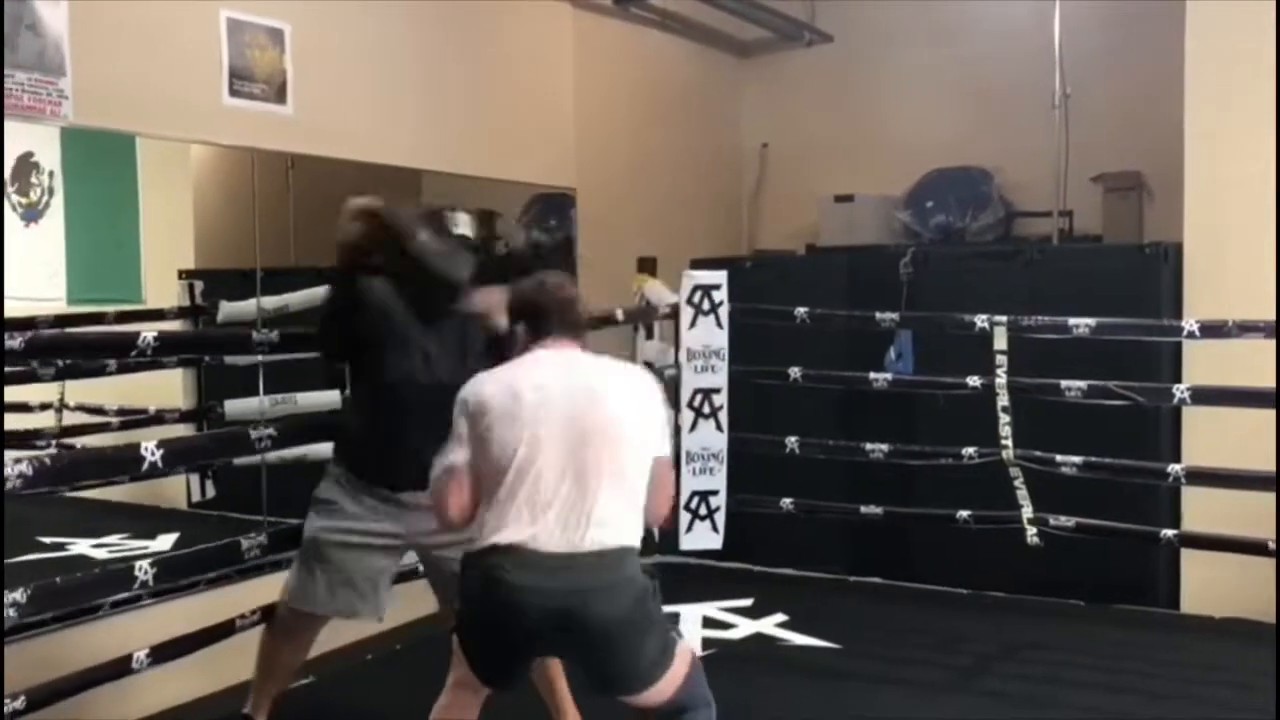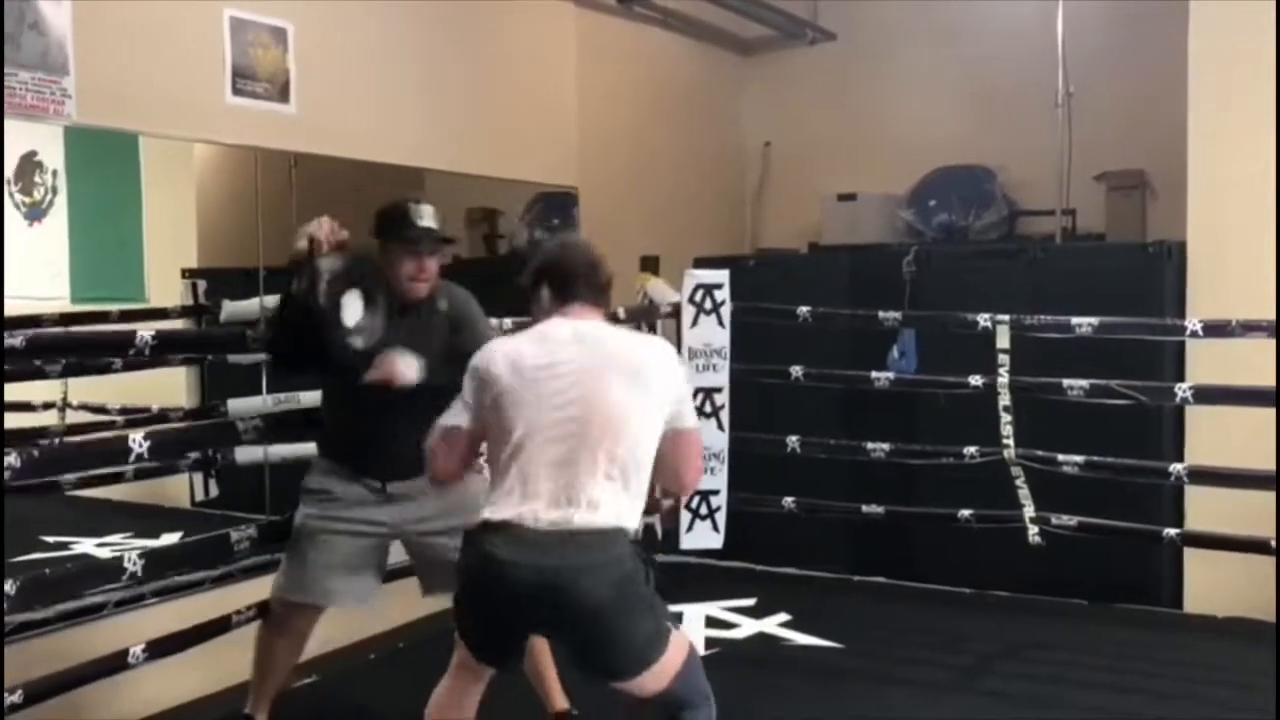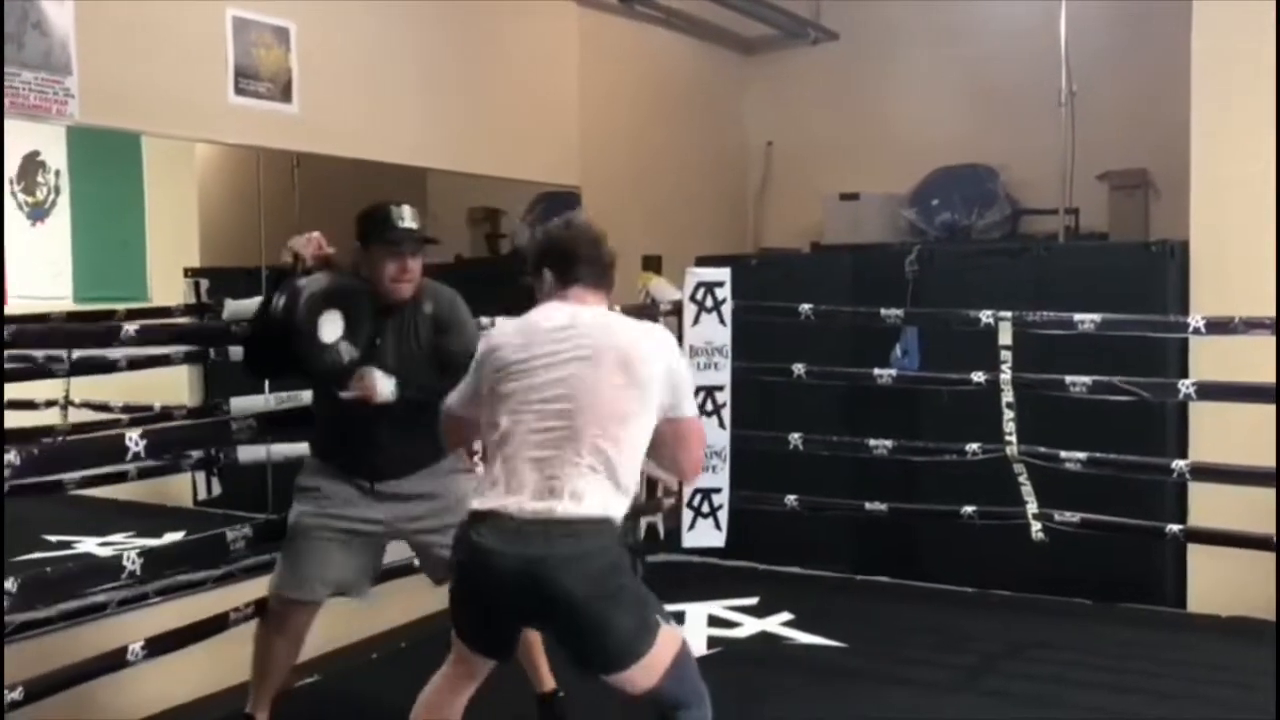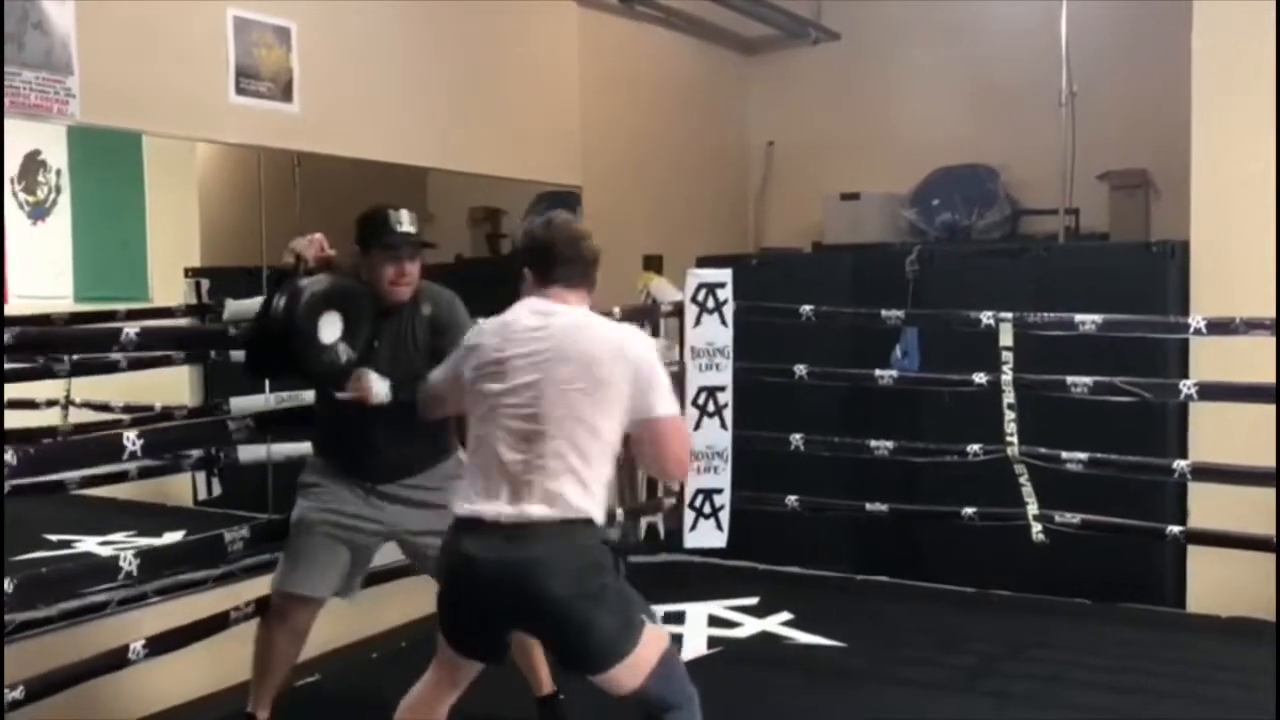
dt=0.1s
person 1, frame 1
left shoulder: (481, 317)
right shoulder: (373, 300)
right elbow: (334, 343)
right wrist: (350, 256)
right hip: (362, 494)
right knee: (299, 614)
person 1, frame 2
left shoulder: (454, 305)
right elbow: (285, 356)
left wrist: (416, 372)
left hip: (440, 480)
right hip: (347, 483)
right knee: (293, 605)
person 1, frame 3
left shoulder: (440, 304)
right elbow: (261, 362)
left wrist: (394, 388)
left hip: (431, 476)
right hip: (340, 482)
right knee: (289, 603)
person 1, frame 4
left shoulder: (440, 307)
right elbow: (260, 360)
left wrist: (389, 390)
left hip: (432, 479)
right hip: (342, 482)
right knee: (291, 601)
person 2, frame 1
left shoulder: (484, 390)
right shoulder: (639, 385)
left elbow: (452, 510)
right elbow: (659, 509)
left hip: (507, 583)
right hip: (609, 585)
person 2, frame 2
left shoulder: (497, 357)
right shoulder: (655, 358)
left elbow: (442, 468)
right elbow: (685, 477)
left hip: (500, 558)
right hip: (598, 564)
left knee: (466, 674)
person 2, frame 3
left shoulder: (501, 341)
right shoulder: (653, 345)
left elbow: (452, 432)
right elbow: (688, 465)
left hip: (489, 546)
right hip: (583, 555)
left knee: (462, 669)
person 2, frame 4
left shoulder: (483, 338)
right shoulder: (625, 346)
left elbow: (434, 401)
right elbow: (674, 465)
left hip: (473, 553)
right hip: (568, 556)
